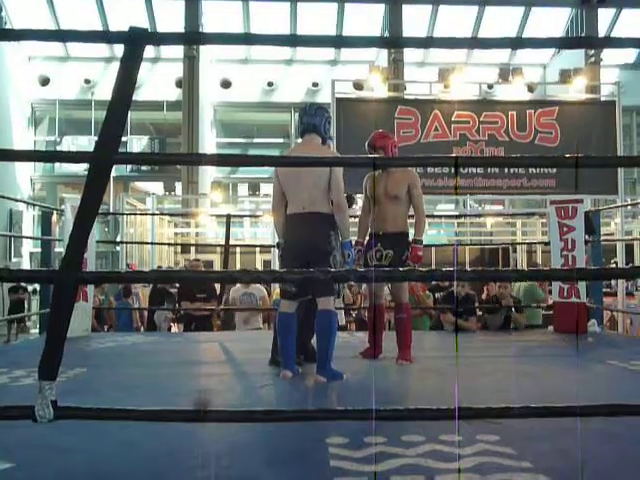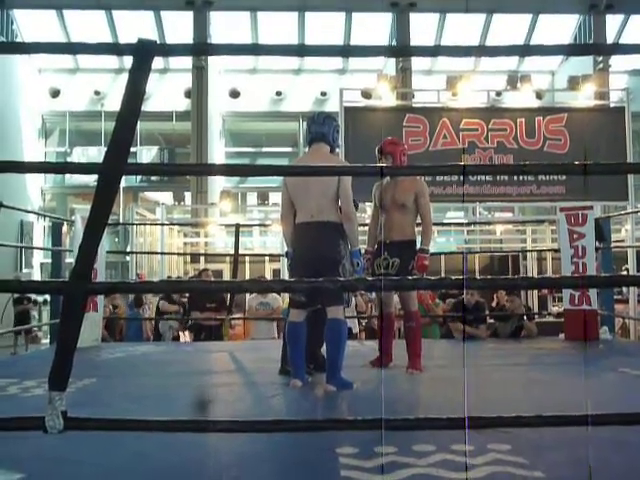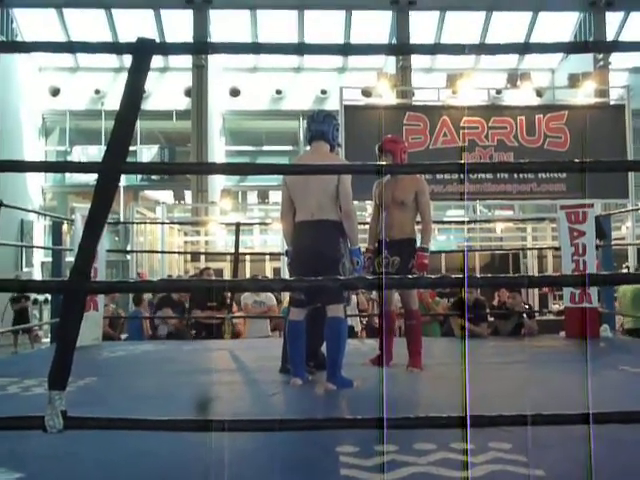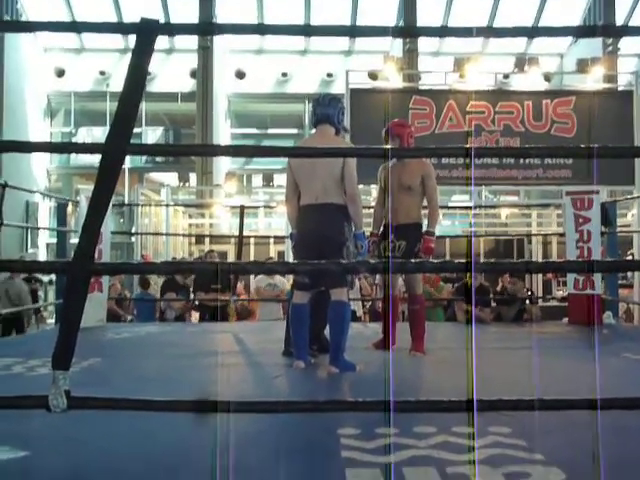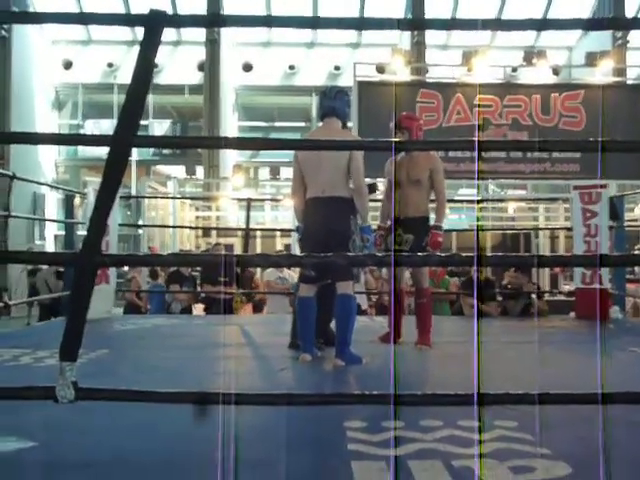
dt=0.7s
person 1, frame 1
right shoulder: (330, 156)
left elbow: (277, 208)
right elbow: (339, 203)
left wrist: (282, 240)
right wrist: (346, 240)
left hip: (293, 231)
right hip: (321, 229)
left knee: (288, 300)
right knee: (326, 299)
left ankle: (287, 364)
right ankle: (323, 368)
person 1, frame 2
left shoulder: (293, 168)
right shoulder: (338, 165)
left elbow: (285, 217)
right elbow: (348, 213)
left wrist: (291, 249)
right wrist: (355, 249)
left hip: (302, 239)
right hip: (330, 237)
left knee: (297, 309)
right knee: (335, 308)
left ankle: (297, 374)
right ankle: (333, 377)
person 1, frame 3
right shoulder: (338, 164)
left elbow: (286, 215)
right elbow: (347, 211)
left wrist: (291, 247)
right wrist: (355, 247)
left hip: (301, 238)
right hip: (329, 236)
left knee: (297, 307)
right knee: (336, 306)
left ankle: (297, 372)
right ankle: (334, 375)
person 1, frame 4
right shoulder: (343, 147)
left elbow: (290, 198)
right elbow: (352, 194)
left wrist: (295, 231)
right wrist: (359, 230)
left hip: (306, 222)
right hip: (334, 220)
left knee: (301, 290)
right knee: (339, 290)
left ankle: (300, 355)
right ankle: (336, 359)
person 1, frame 5
right shoulder: (350, 140)
left elbow: (297, 191)
right elbow: (359, 187)
left wrist: (301, 224)
right wrist: (365, 224)
left hip: (313, 214)
right hip: (340, 213)
left knee: (307, 283)
right knee: (345, 283)
left ankle: (306, 348)
right ankle: (342, 352)
person 2, frame 1
left shoulder: (409, 176)
right shoulder: (369, 179)
left elbow: (420, 212)
left wrist: (417, 243)
right wrist: (359, 243)
left hip: (398, 239)
right hip: (374, 239)
left knee: (400, 294)
right knee: (374, 294)
left ankle: (404, 349)
right ankle: (374, 345)
person 2, frame 2
left shoulder: (417, 184)
right shoulder: (378, 187)
left elbow: (427, 222)
left wrist: (423, 252)
right wrist: (368, 251)
left hip: (405, 247)
right hip: (382, 248)
left knee: (409, 303)
right knee: (384, 303)
left ankle: (415, 358)
right ankle: (385, 354)
person 2, frame 3
left shoulder: (417, 182)
right shoulder: (379, 186)
left elbow: (426, 220)
left wrist: (423, 251)
right wrist: (369, 250)
left hip: (405, 245)
right hip: (382, 246)
left knee: (409, 301)
right knee: (384, 301)
left ankle: (415, 357)
right ankle: (384, 352)
person 2, frame 4
left shoulder: (423, 167)
right shoulder: (384, 170)
left elbow: (433, 204)
left wrist: (429, 235)
right wrist: (374, 233)
left hip: (412, 230)
right hip: (388, 230)
left knee: (413, 285)
right knee: (388, 285)
left ankle: (418, 341)
right ankle: (388, 337)
person 2, frame 5
left shoulder: (431, 161)
right shoulder: (392, 163)
left elbow: (441, 198)
left wrist: (437, 229)
right wrist: (382, 227)
left hip: (419, 224)
right hip: (396, 224)
left knee: (420, 278)
right knee: (395, 278)
left ankle: (424, 334)
right ankle: (394, 330)
